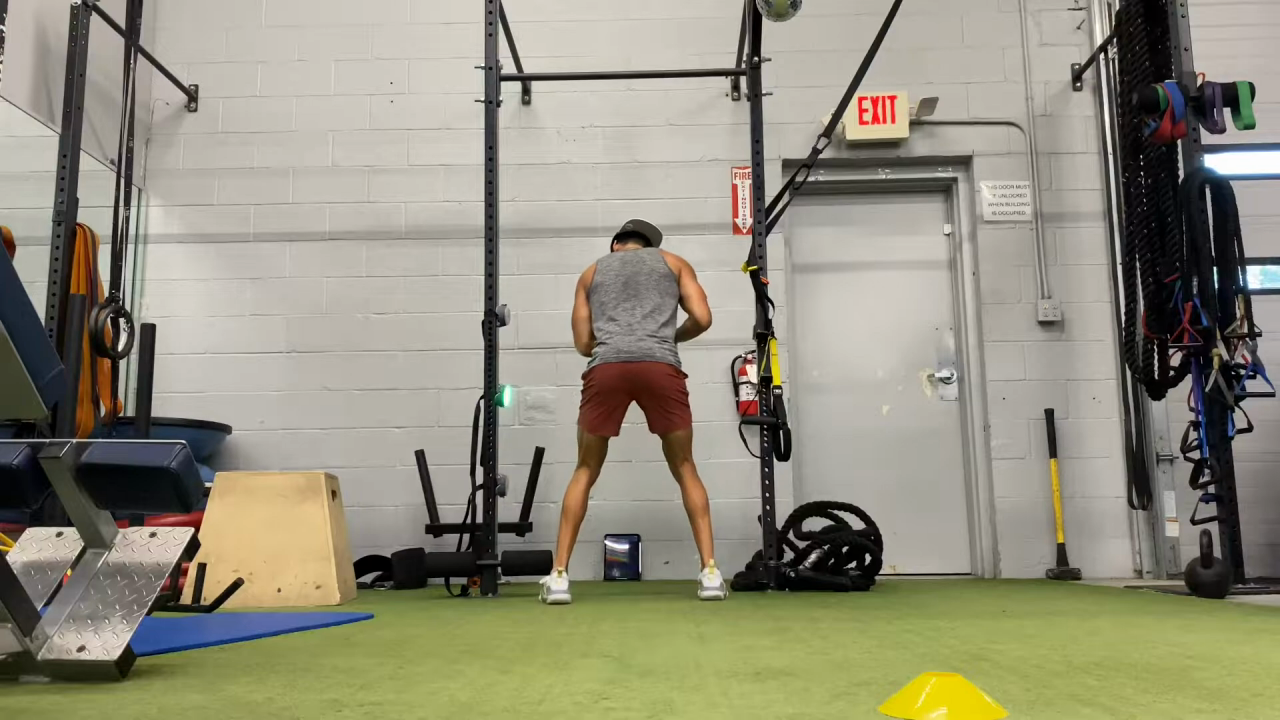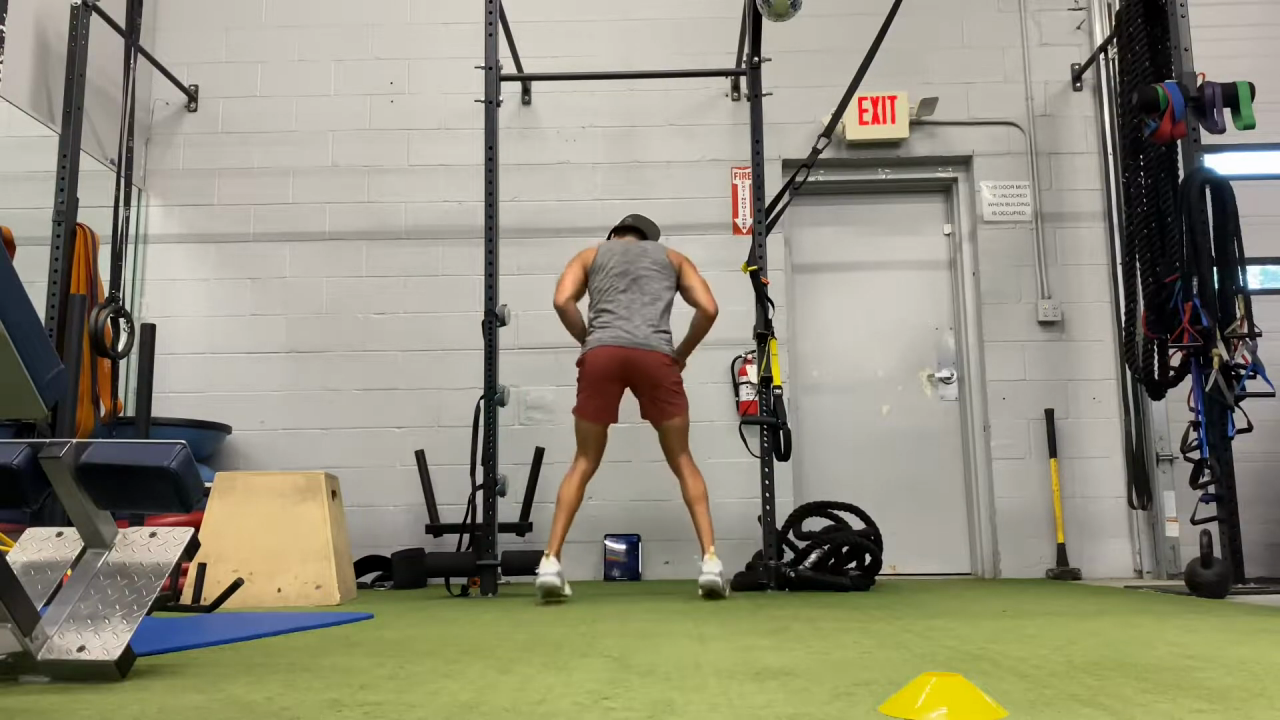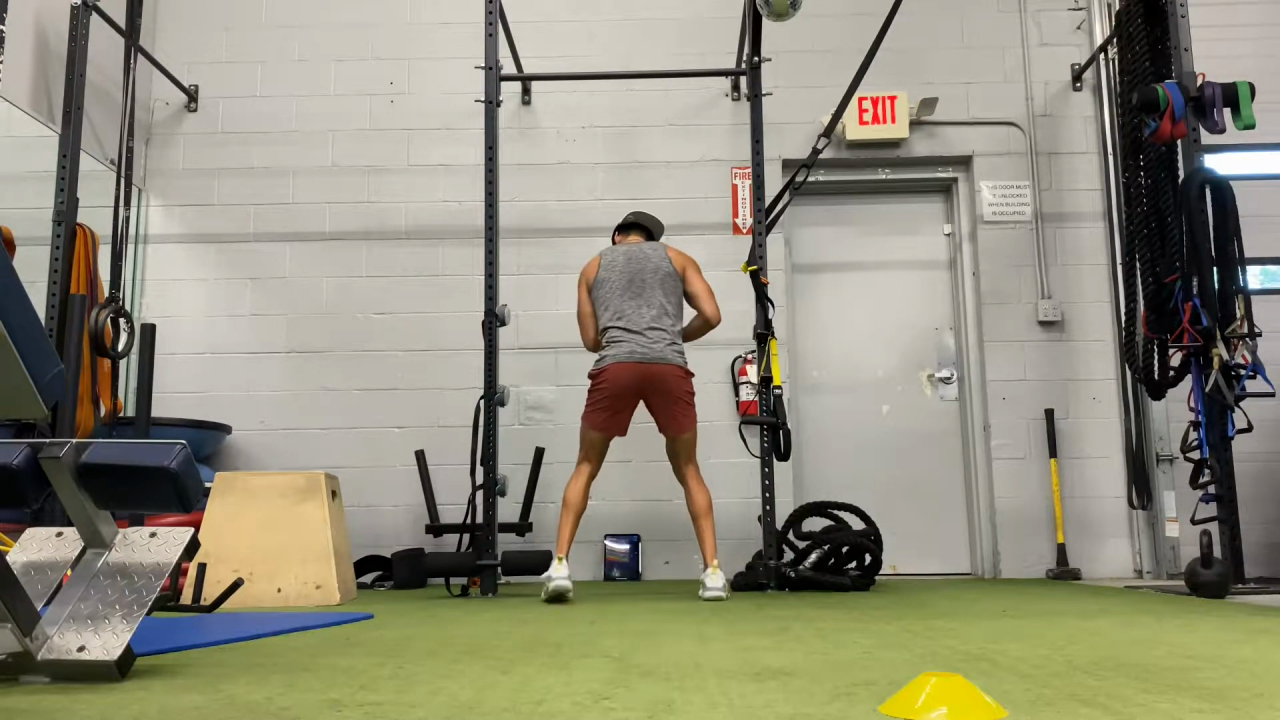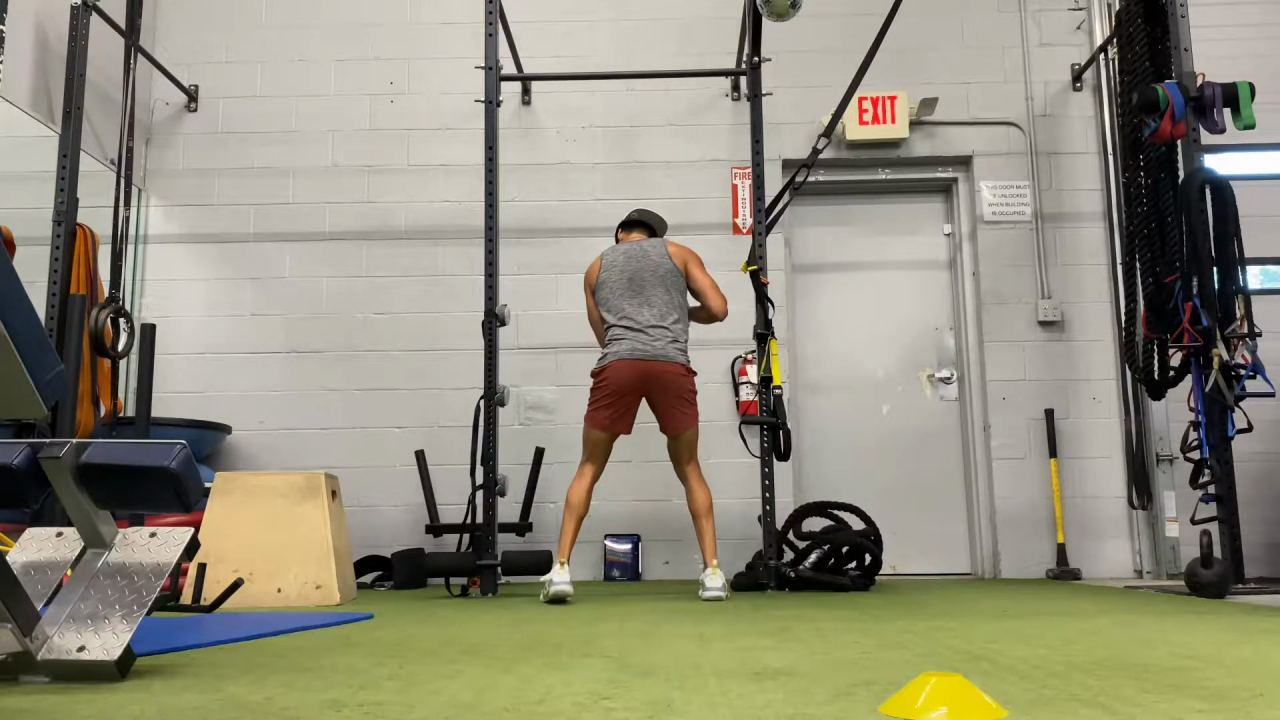
dt=0.7s
person 1, frame 1
left shoulder: (592, 273)
right shoulder: (673, 262)
left elbow: (583, 343)
right elbow: (702, 318)
left hip: (607, 369)
right hip: (660, 368)
left knee: (585, 473)
right knee: (685, 471)
left ankle: (559, 574)
right ankle: (710, 573)
person 1, frame 2
left shoulder: (593, 254)
right shoulder: (671, 257)
left elbow: (562, 300)
right elbow: (709, 308)
right wrist: (681, 354)
left hip: (603, 354)
right hip: (655, 357)
left knee: (584, 464)
right knee: (682, 461)
left ankle: (551, 562)
right ankle: (711, 561)
person 1, frame 3
left shoulder: (593, 267)
right shoulder: (676, 258)
left elbow: (590, 340)
right elbow: (711, 316)
left hip: (615, 369)
right hip: (668, 369)
left knee: (586, 468)
right knee: (688, 472)
left ankle: (560, 565)
right ankle: (713, 572)
person 1, frame 4
left shoulder: (597, 268)
right shoulder: (678, 253)
right elbow: (718, 309)
left hip: (617, 367)
right hip: (671, 366)
left knee: (589, 469)
right knee: (689, 471)
left ankle: (561, 568)
right ankle: (712, 573)
